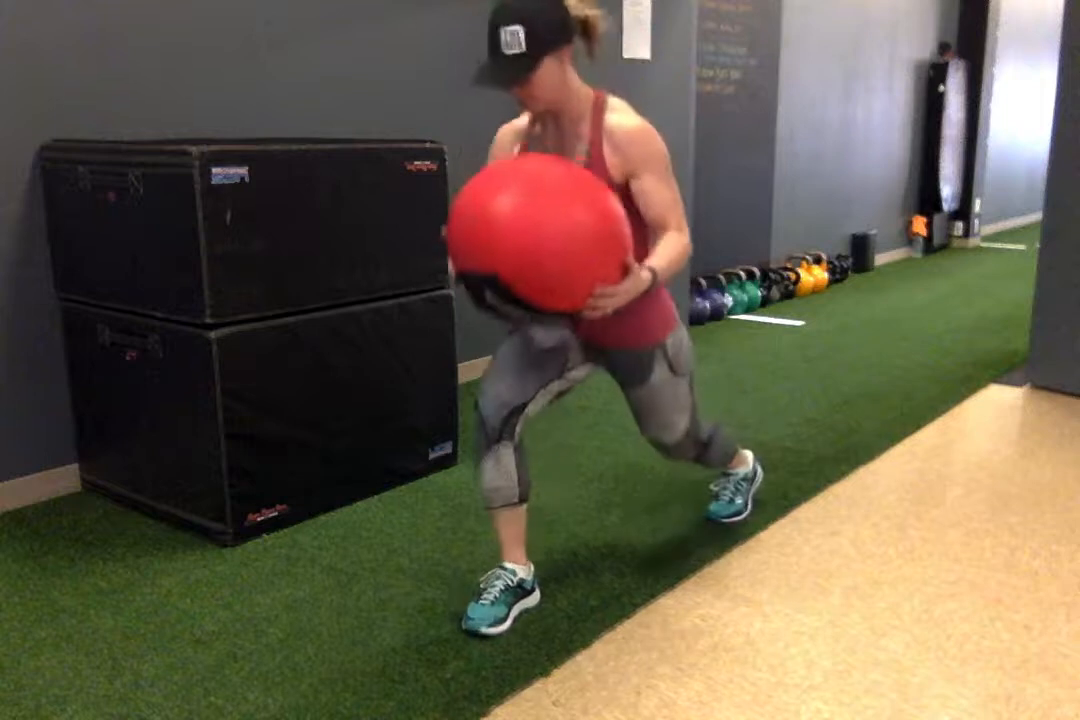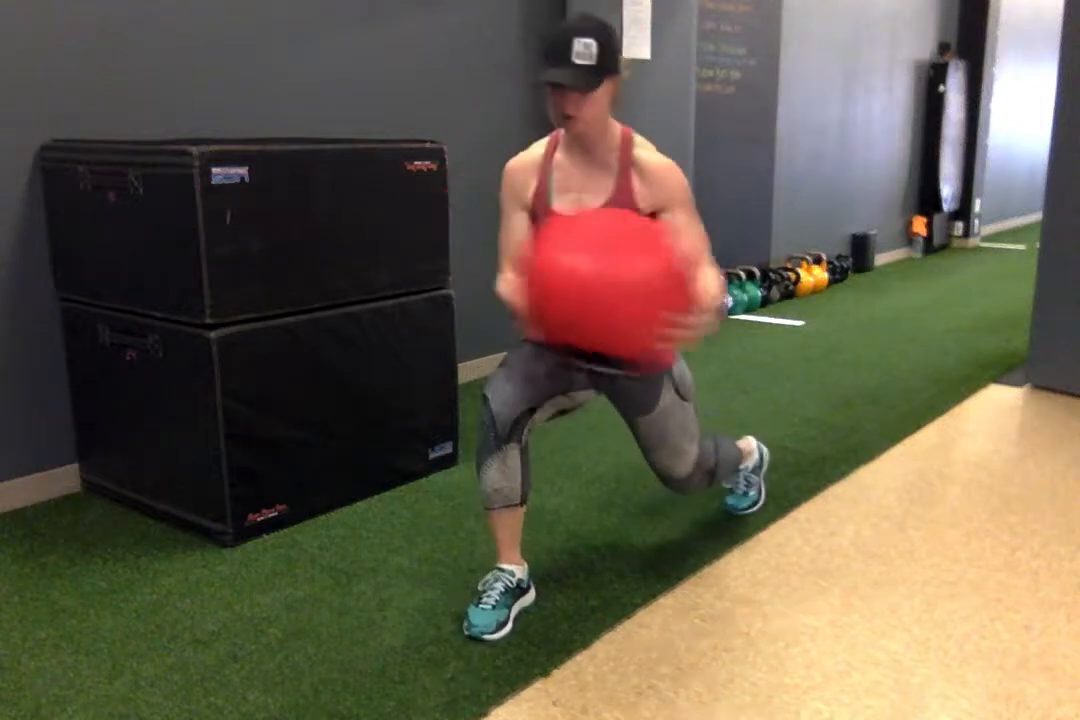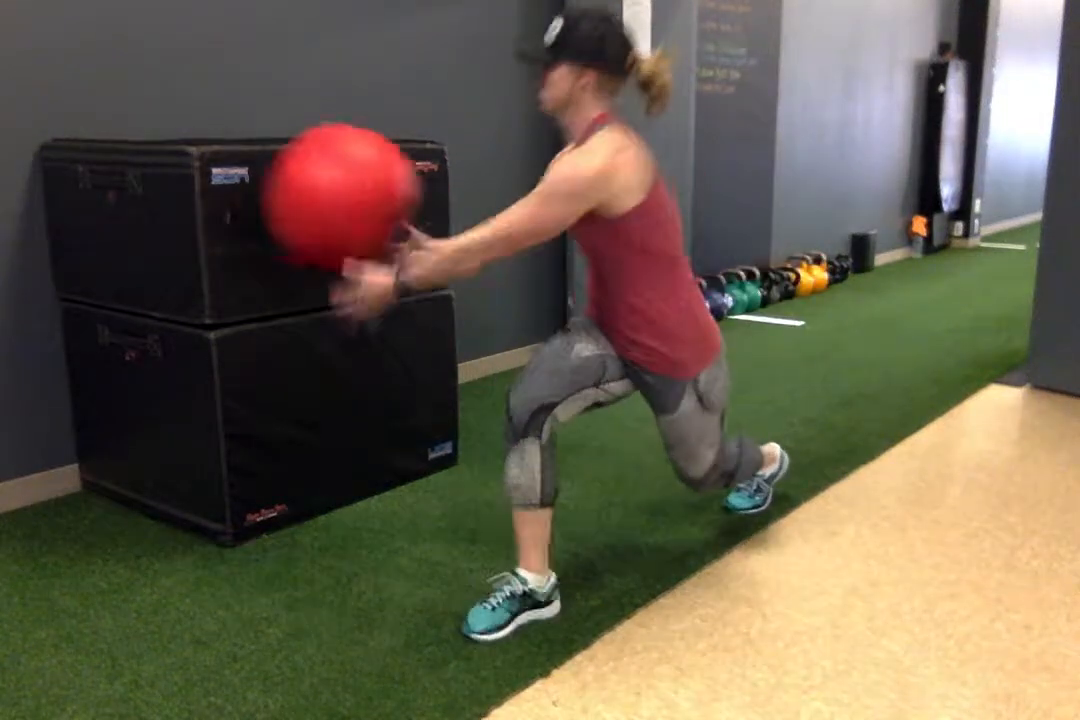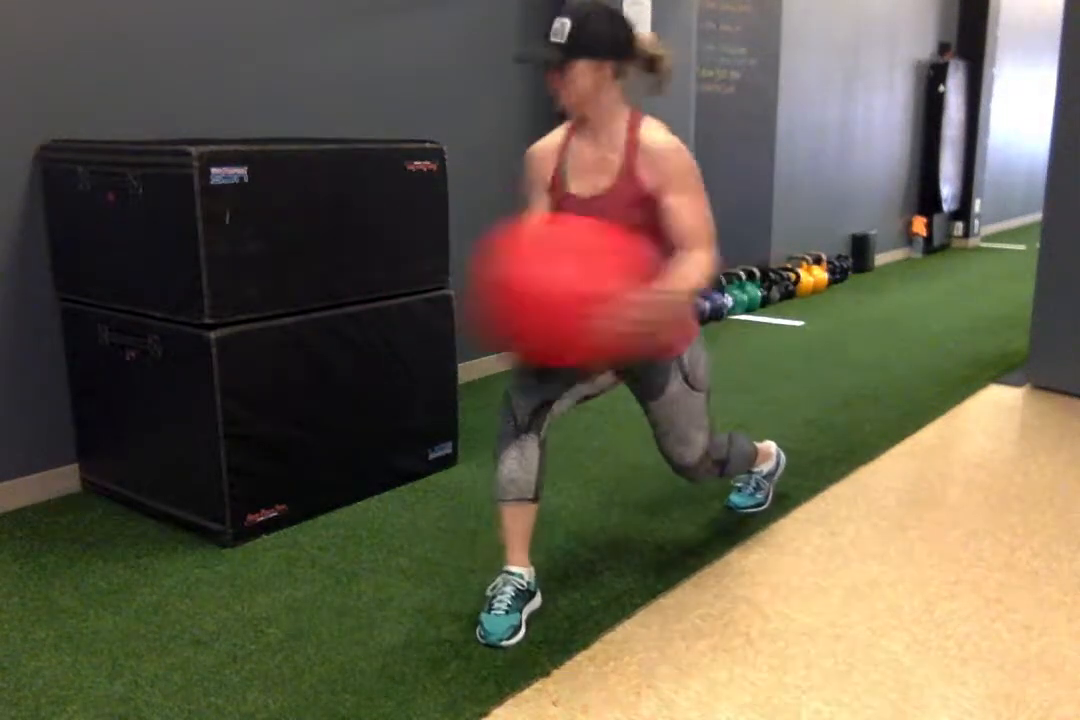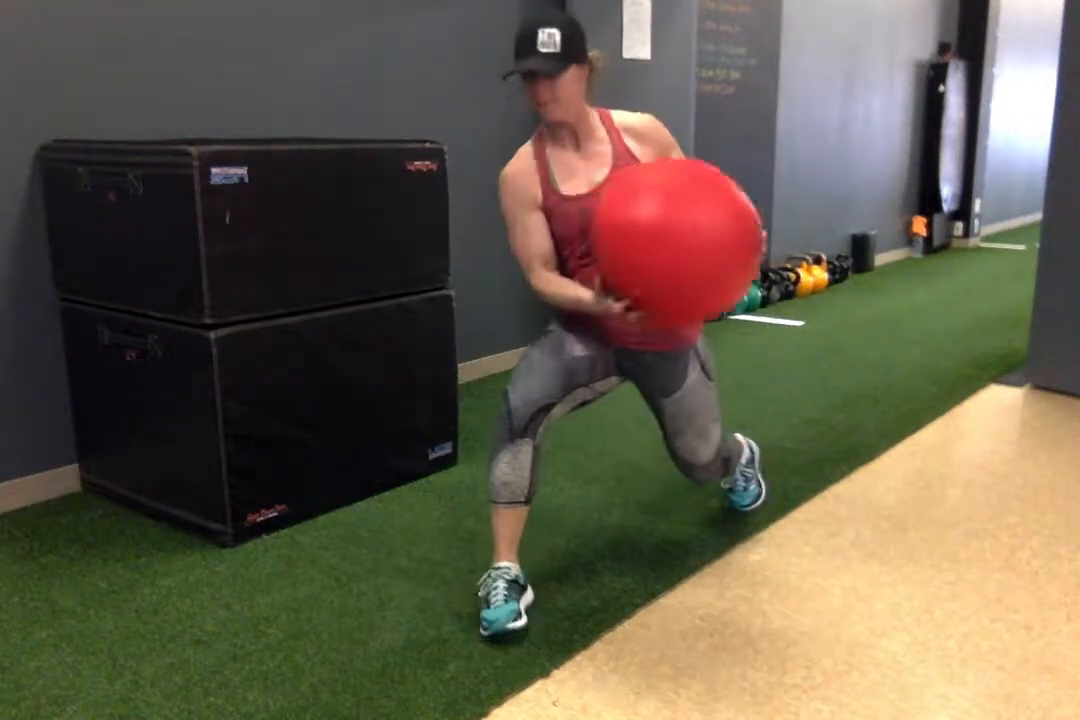
dt=1s
person 1, frame 1
left shoulder: (627, 134)
right shoulder: (511, 139)
left elbow: (676, 236)
left wrist: (644, 279)
left hip: (638, 323)
right hip: (557, 316)
left knee: (674, 437)
right knee: (494, 414)
left ankle: (740, 468)
right ankle: (514, 574)
person 1, frame 2
left shoulder: (653, 171)
right shoulder: (524, 170)
left elbow: (702, 269)
right elbow: (511, 271)
left wrist: (703, 313)
right wrist: (527, 309)
right hip: (559, 344)
left knee: (683, 471)
right knee: (499, 413)
left ankle: (747, 456)
right ankle: (510, 574)
person 1, frame 3
left shoulder: (594, 165)
right shoulder: (583, 153)
left elbow: (491, 247)
right elbow: (512, 228)
left wrist: (396, 283)
right wrist: (437, 251)
left hip: (678, 346)
right hip: (610, 329)
left knee: (701, 469)
right knee: (527, 410)
left ankle: (766, 460)
right ankle: (533, 581)
person 1, frame 4
left shoulder: (660, 151)
right shoulder: (547, 153)
left elbow: (699, 254)
left wrist: (656, 302)
left hip: (656, 335)
left knee: (690, 458)
right knee: (521, 407)
left ankle: (763, 458)
right ankle: (516, 578)
person 1, frame 5
left shoulder: (641, 133)
right shoulder: (521, 174)
right elbow: (541, 275)
right wrist: (598, 303)
left hip: (668, 331)
right hip: (586, 329)
left knee: (700, 460)
right knee: (520, 411)
left ankle: (742, 455)
right ankle: (505, 576)
